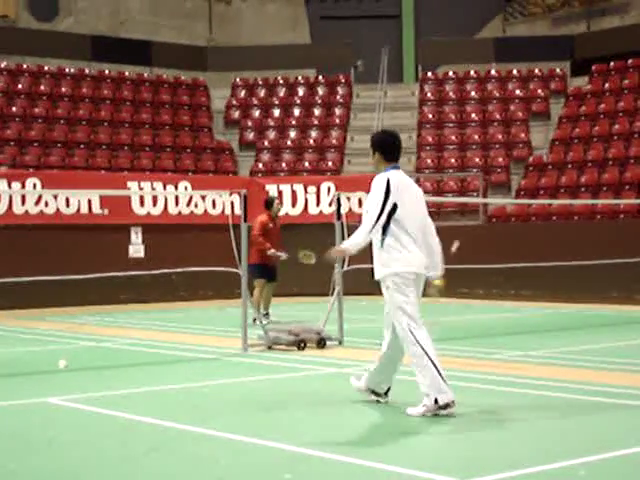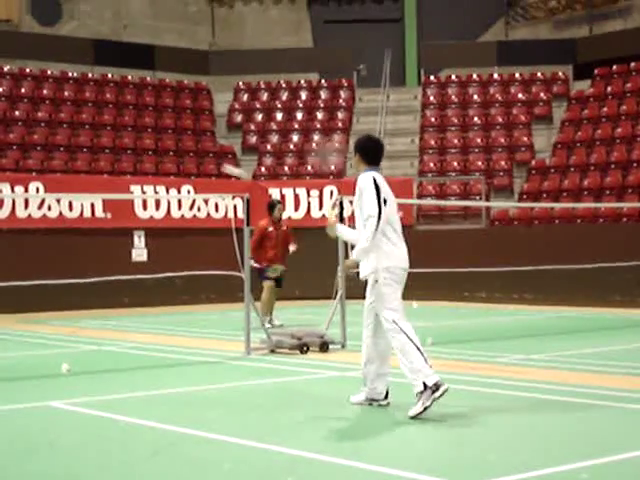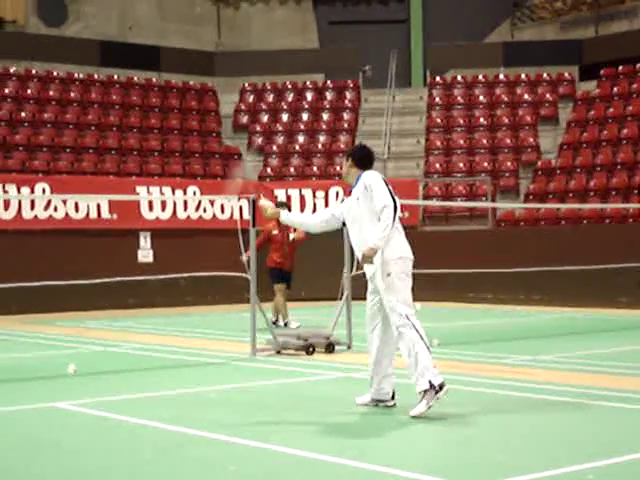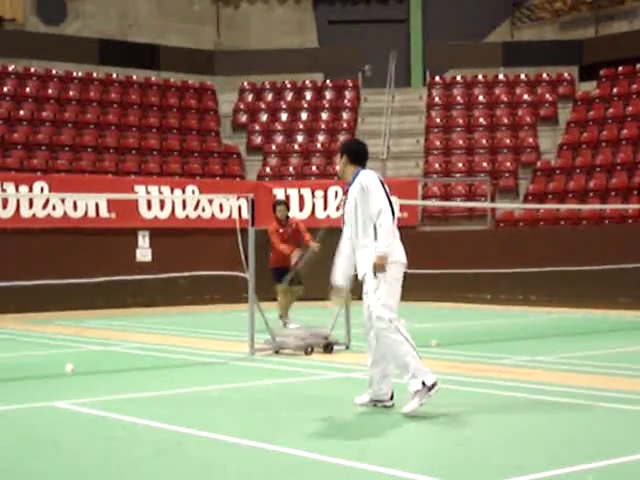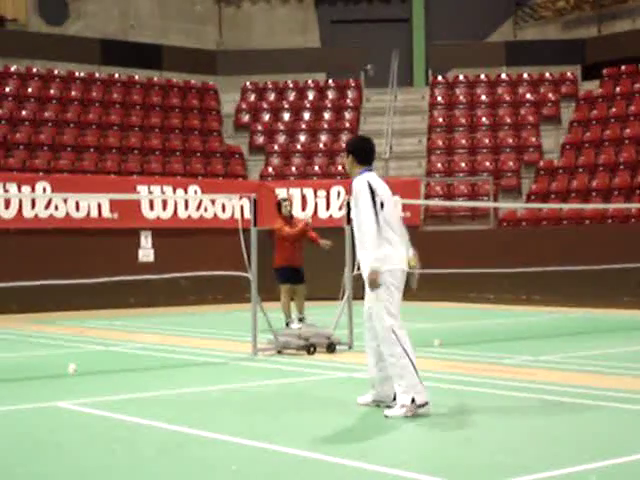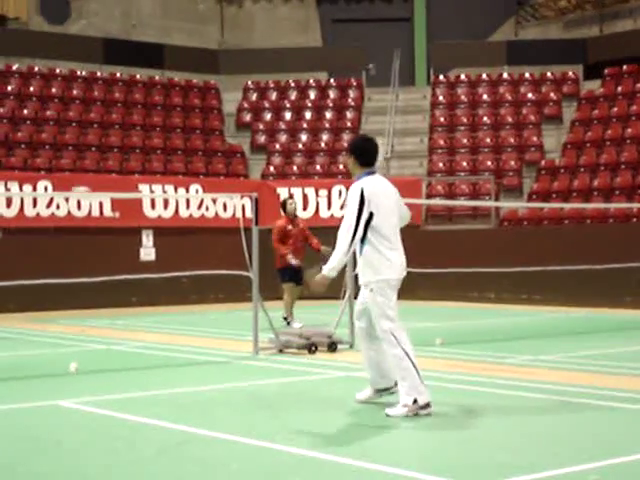
dt=0.3s
person 1, frame 1
left shoulder: (384, 181)
right shoulder: (411, 185)
left elbow: (373, 221)
right elbow: (430, 232)
left wrist: (347, 247)
right wrist: (436, 271)
left hip: (398, 269)
right hip: (414, 267)
left knee: (410, 330)
right knee: (395, 329)
left ankle: (439, 396)
right ankle: (377, 384)
person 1, frame 2
left shoulder: (367, 180)
right shoulder: (374, 182)
left elbow: (375, 222)
right elbow: (365, 232)
left wrist: (356, 256)
right wrist: (338, 229)
left hip: (385, 265)
right hip: (382, 266)
left knee: (394, 322)
right knee: (374, 329)
left ankle: (428, 382)
right ankle: (375, 390)
person 1, frame 3
left shoulder: (372, 179)
right shoulder: (350, 203)
left elbow: (390, 209)
right elbow: (317, 222)
left wrist: (374, 245)
right wrist: (280, 214)
left hip: (391, 260)
right hip: (377, 267)
left knee: (402, 318)
right knee: (379, 327)
left ankle: (430, 381)
right ankle: (382, 391)
person 1, frame 4
left shoulder: (367, 180)
right shoulder: (353, 196)
left elbow: (386, 214)
right elbow: (349, 242)
left wrist: (381, 253)
right wrist: (340, 282)
left hip: (386, 263)
right hip: (370, 269)
left knee: (384, 321)
right knee: (374, 328)
left ankle: (422, 381)
right ankle: (381, 392)
person 1, frame 5
left shoulder: (364, 183)
right shoulder: (374, 182)
left elbow: (373, 225)
right elbow: (397, 223)
left wrist: (374, 264)
right wrist: (409, 252)
left hip: (384, 268)
right hip: (382, 268)
left knee: (388, 329)
right knee: (374, 332)
left ankle: (414, 396)
right ankle: (383, 393)
person 1, frame 6
left shoulder: (360, 189)
right shoulder: (385, 185)
left elbow: (349, 234)
right elbow: (404, 217)
left wrist: (327, 272)
left hip: (379, 272)
right hip: (384, 268)
left knee: (389, 332)
right knee: (364, 320)
left ankle: (417, 398)
right ankle: (382, 382)
person 2, frame 1
left shoulder: (275, 221)
right shoulder: (262, 220)
right elbow: (256, 237)
left wrist: (280, 252)
right wrist: (268, 248)
left hip: (271, 260)
right hip: (259, 260)
left knee: (270, 285)
right knee: (260, 285)
left ankle: (265, 313)
right ankle: (257, 316)
person 2, frame 2
left shoulder: (284, 225)
right shoulder: (263, 225)
left elbow: (290, 240)
right elbow: (254, 242)
left wrist: (292, 246)
right wrist: (251, 257)
left hip: (278, 265)
right hip: (265, 263)
left knee: (274, 291)
right knee: (268, 287)
left ankle: (269, 318)
right ankle: (263, 318)
person 2, frame 3
right shoulder: (271, 228)
left elbow: (302, 236)
right elbow: (259, 243)
left wrist: (295, 236)
right wrist: (249, 255)
left hip: (288, 266)
right hip: (275, 265)
left knee: (282, 293)
right knee: (280, 291)
left ankle: (275, 319)
right ankle: (286, 320)
person 2, frame 4
left shoulder: (295, 223)
right shoulder: (274, 228)
left elbow: (304, 233)
right elbow: (278, 245)
left wrist: (311, 243)
right wrist: (291, 251)
left hip: (294, 264)
right hip: (279, 264)
left knee: (297, 290)
right knee: (282, 291)
left ankle: (283, 314)
right ankle: (286, 320)
person 2, frame 5
left shoulder: (297, 222)
right shoulder: (279, 225)
left elbow: (308, 232)
right elbow: (292, 234)
left wrist: (319, 241)
right wrist: (305, 224)
left hip: (297, 263)
right hip: (283, 264)
left knee: (301, 290)
right knee: (286, 291)
left ankle: (301, 316)
right ankle: (289, 320)
person 2, frame 6
left shoulder: (300, 223)
right shoulder: (280, 224)
left elbow: (309, 237)
right elbow: (276, 243)
left wrist: (320, 247)
right wrist: (287, 255)
left hip: (297, 264)
right hip: (285, 263)
left knee: (296, 291)
right knee: (289, 290)
left ankle: (286, 315)
right ankle: (290, 319)
